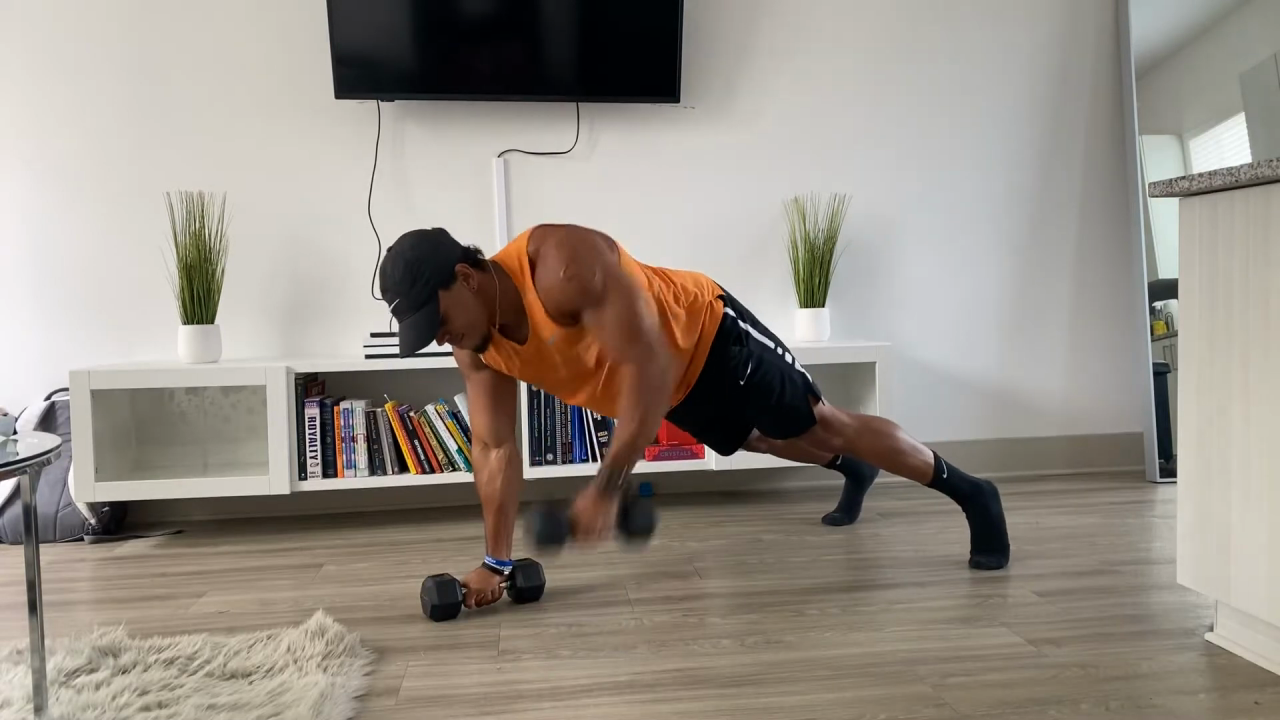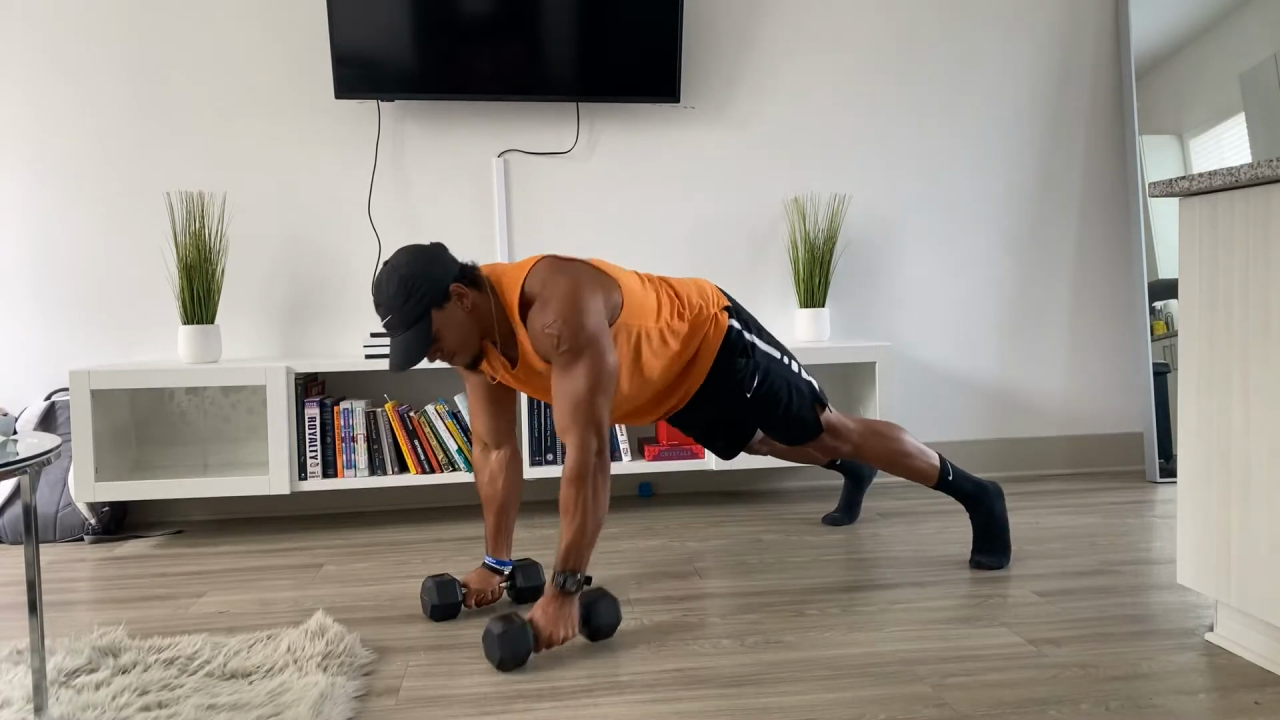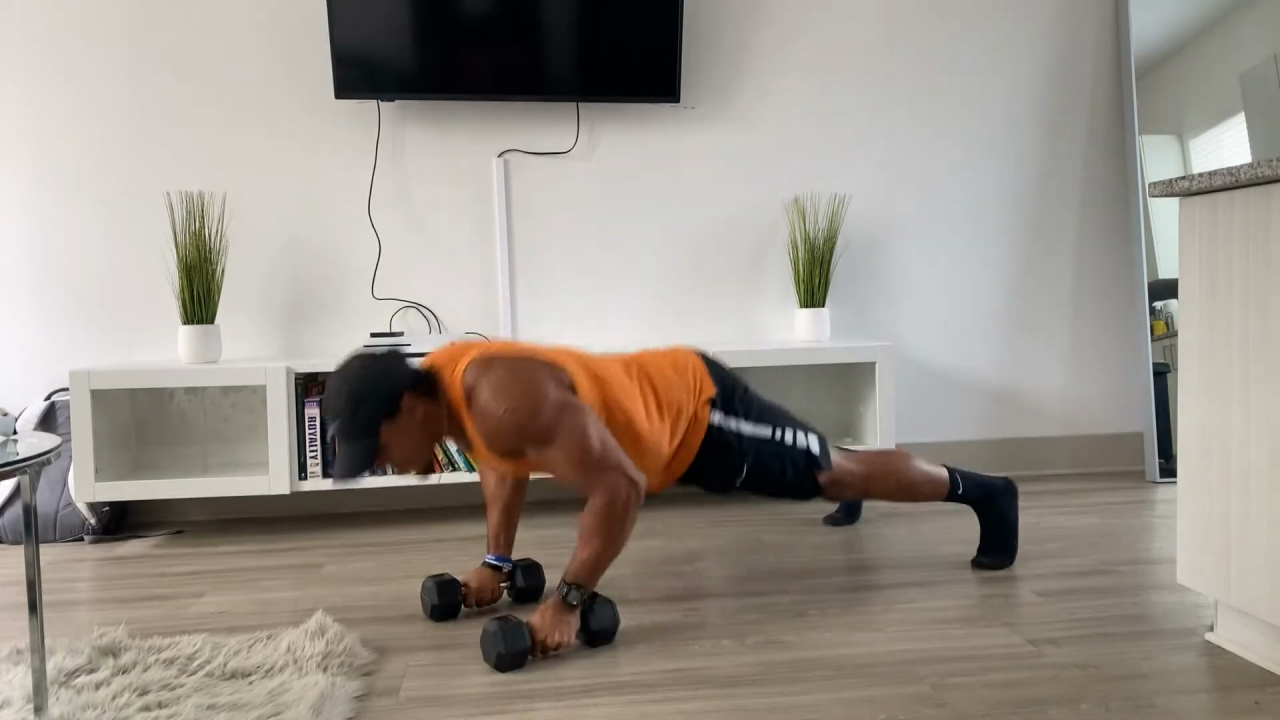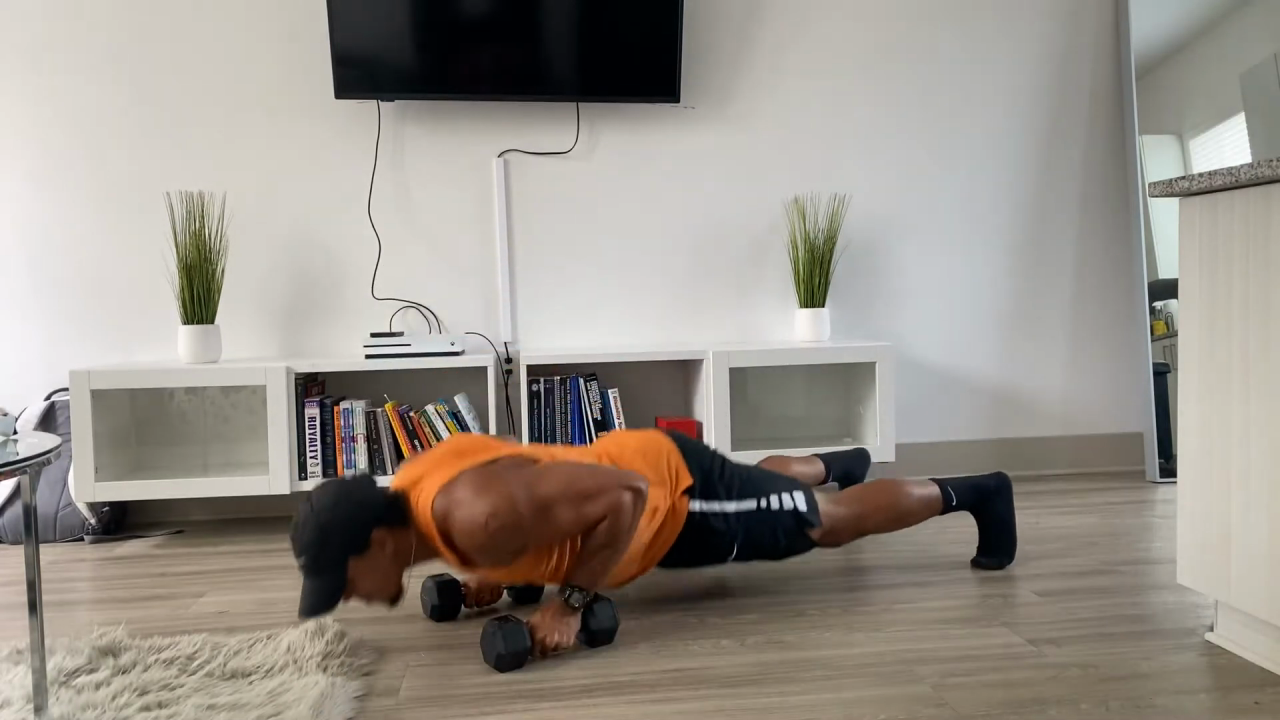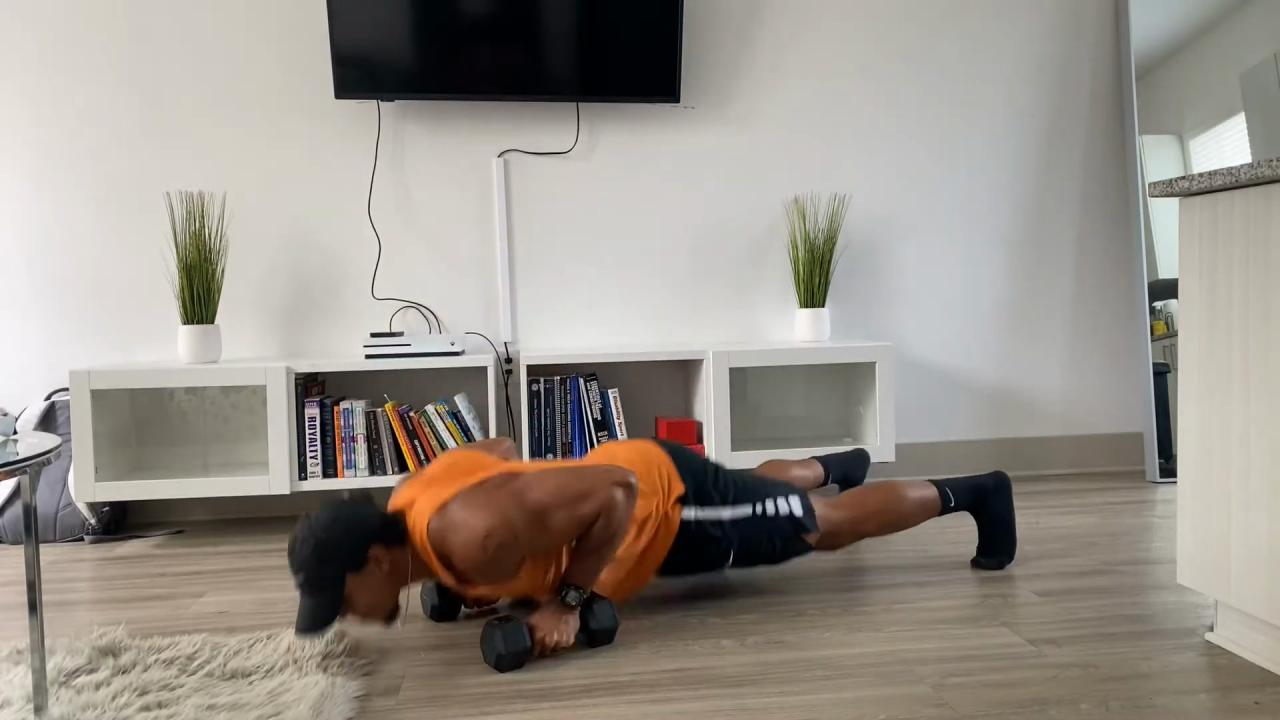
dt=0.3s
person 1, frame 1
left shoulder: (563, 264)
right shoulder: (475, 341)
left elbow: (654, 364)
right elbow: (494, 449)
left wrist: (608, 487)
right wrist: (495, 560)
left hip: (707, 335)
right hip: (673, 392)
left knee: (823, 422)
right knee: (760, 438)
left ankle: (971, 492)
right ankle: (852, 470)
person 1, frame 2
left shoulder: (560, 307)
right shoulder: (474, 338)
left elbow: (587, 454)
right elbow: (495, 450)
left wrist: (565, 589)
right wrist: (495, 562)
left hip: (712, 341)
right hip: (671, 388)
left knee: (831, 430)
right knee: (764, 442)
left ankle: (975, 494)
right ankle: (852, 472)
person 1, frame 3
left shoulder: (499, 401)
right shoulder: (444, 379)
left elbow: (620, 490)
right elbow: (500, 462)
left wrist: (568, 600)
right wrist: (496, 562)
left hip: (696, 411)
right hip: (663, 413)
left knee: (835, 477)
left ankle: (982, 490)
right ankle: (843, 454)
person 1, frame 4
left shoulder: (475, 514)
right shoulder: (416, 485)
left elbow: (625, 496)
left wrist: (567, 602)
right wrist: (489, 571)
left hip: (672, 499)
right hip: (643, 461)
left knee: (827, 523)
right knee: (769, 490)
left ankle: (977, 494)
right ankle: (841, 463)
person 1, frame 5
left shoulder: (470, 528)
right shoulder: (409, 506)
left elbow: (617, 492)
right elbow: (498, 448)
left wrist: (567, 598)
left hip: (666, 505)
right hip: (643, 488)
left knee: (825, 525)
right knee: (767, 493)
left ankle: (976, 493)
right ankle: (840, 465)
